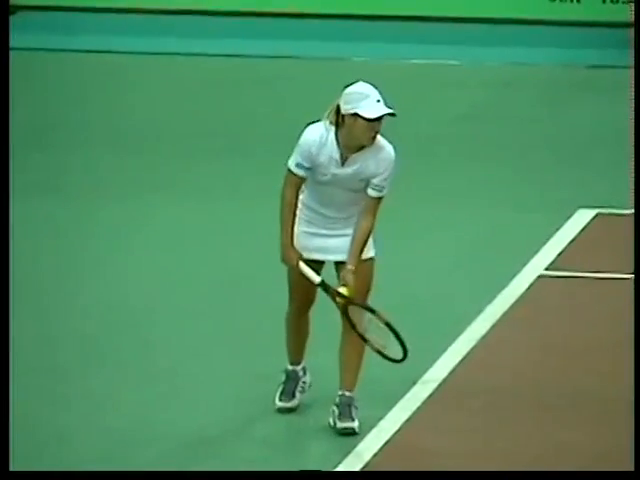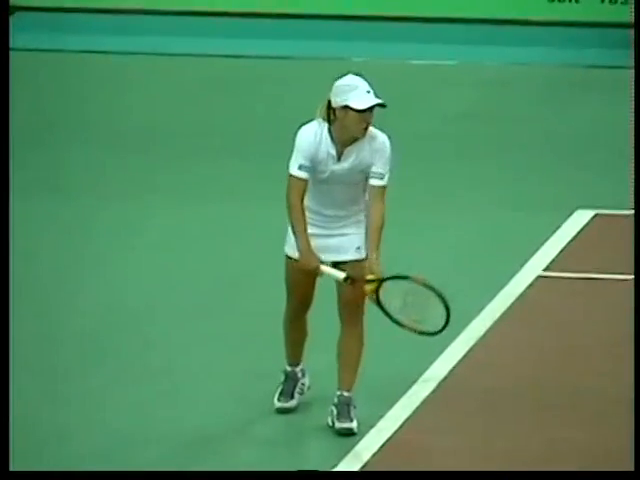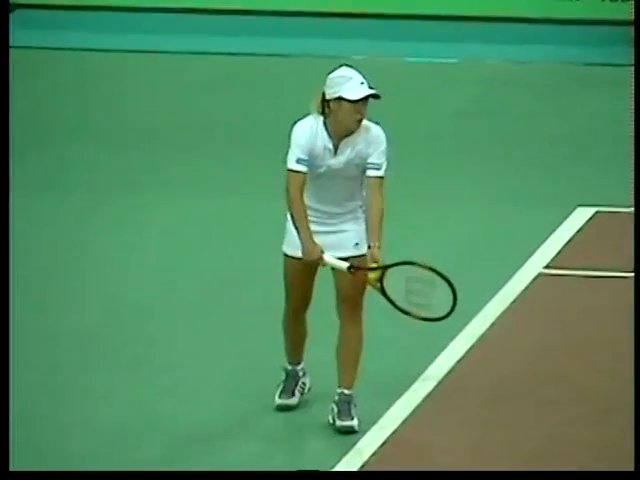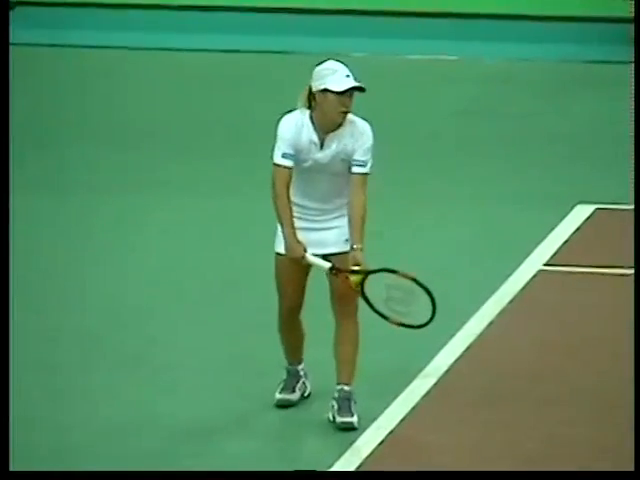
dt=0.3s
person 1, frame 1
left shoulder: (383, 155)
right shoulder: (313, 137)
left elbow: (368, 214)
right elbow: (290, 191)
left wrist: (350, 265)
right wrist: (286, 243)
left hip: (352, 236)
right hip: (309, 230)
right knee: (299, 307)
left ankle: (345, 399)
right ankle: (295, 373)
person 1, frame 2
left shoulder: (379, 145)
right shoulder: (309, 136)
left elbow: (376, 203)
right elbow: (295, 196)
left wrist: (373, 255)
right wrist: (304, 248)
left hip: (353, 234)
right hip: (308, 231)
left knee: (352, 314)
right knee: (296, 309)
left ankle: (344, 399)
right ankle: (294, 374)
person 1, frame 3
left shoulder: (374, 137)
right shoulder: (305, 131)
left elbow: (374, 194)
right elbow: (294, 191)
left wrist: (374, 246)
right wrist: (307, 241)
left hip: (350, 230)
right hip: (307, 228)
left knee: (350, 312)
right knee: (295, 308)
left ankle: (344, 397)
right ankle: (295, 373)
person 1, frame 4
left shoulder: (360, 132)
right shoulder: (291, 125)
left elbow: (358, 192)
right elbow: (280, 186)
left wrist: (357, 246)
right wrist: (290, 237)
left hip: (339, 228)
right hip: (296, 225)
left knee: (345, 310)
right knee: (289, 308)
left ankle: (344, 393)
right ankle: (296, 373)
